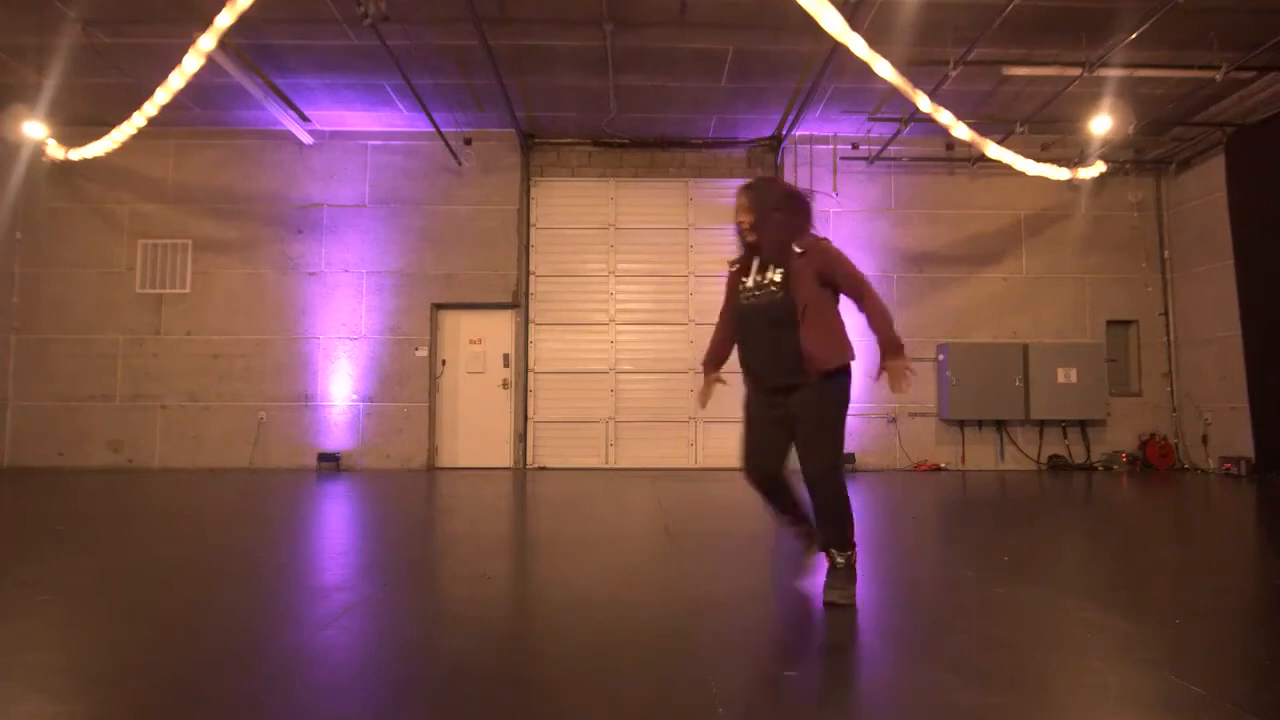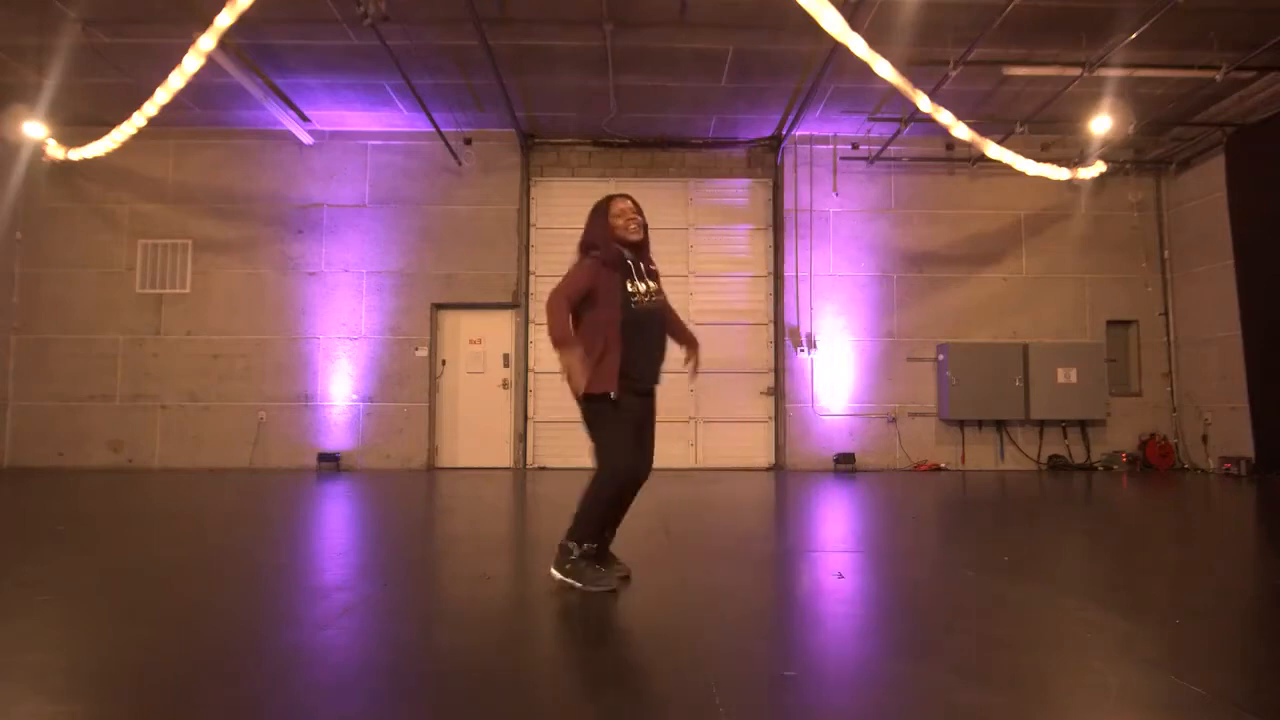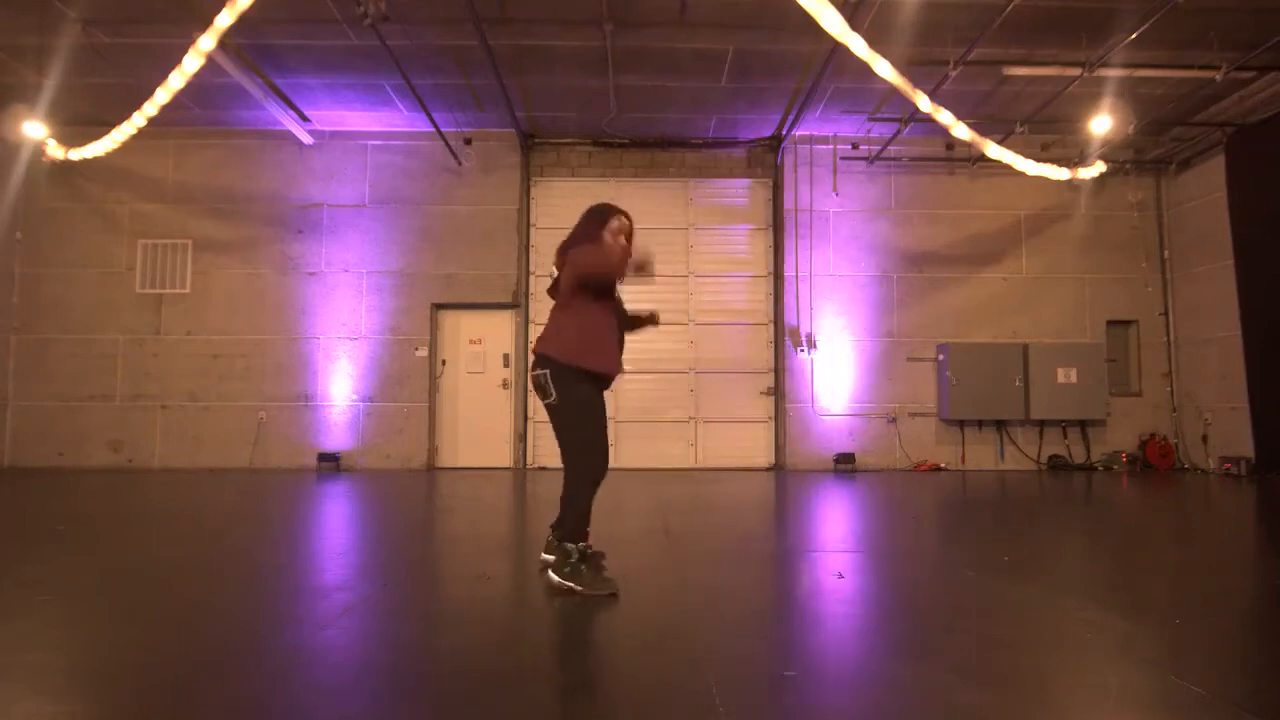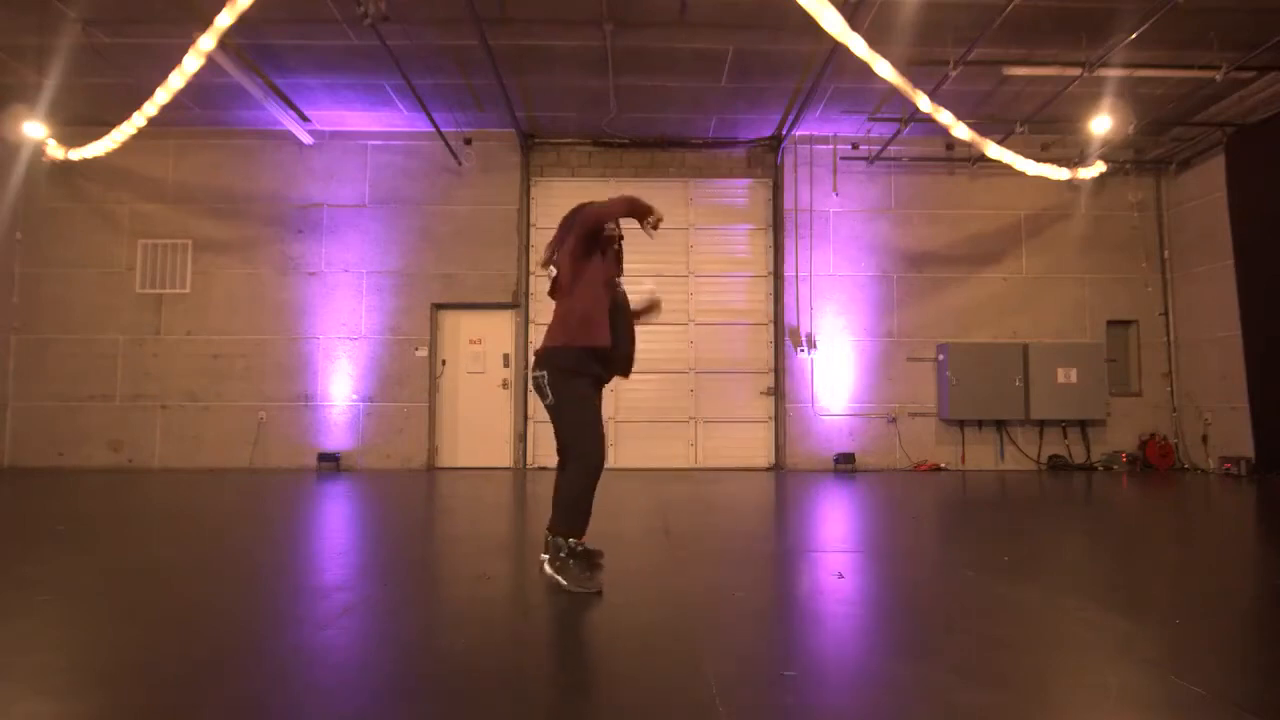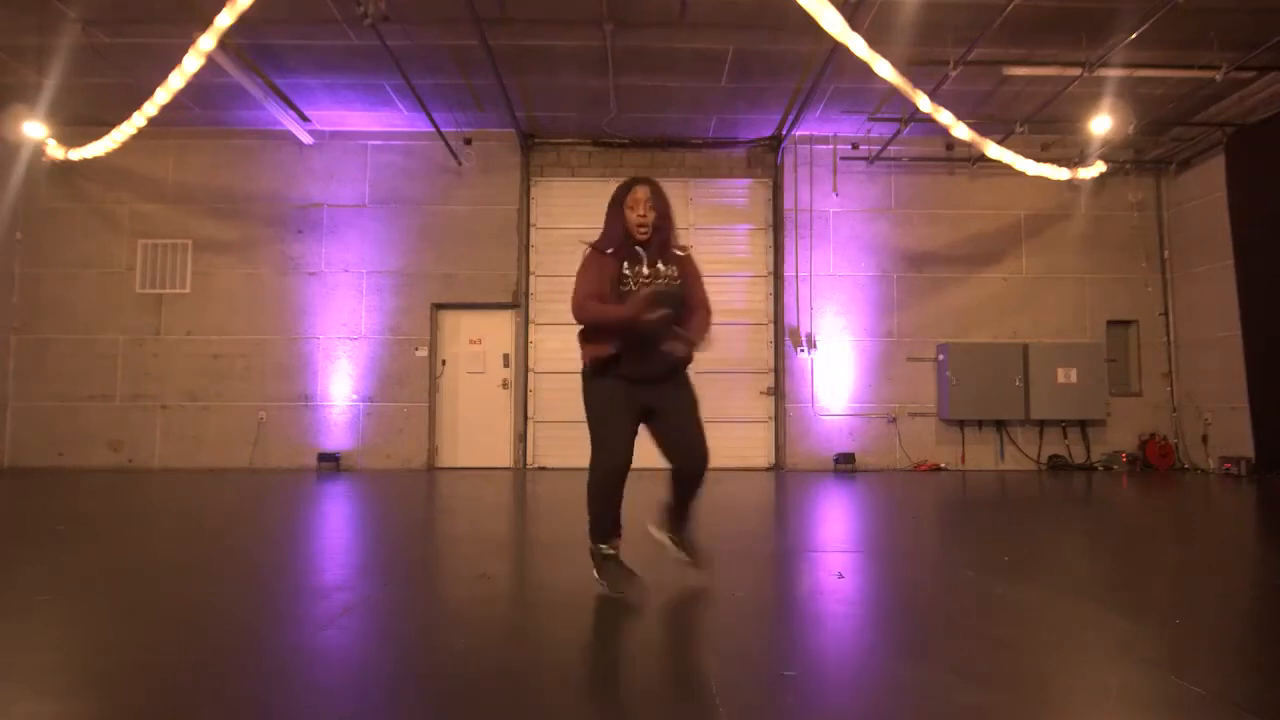
dt=1s
person 1, frame 1
left shoulder: (812, 253)
right shoulder: (742, 266)
left elbow: (864, 297)
right elbow: (728, 322)
left wrist: (890, 349)
right wrist: (711, 366)
left hip: (814, 384)
right hip: (763, 389)
left knee: (822, 474)
right knee: (759, 469)
left ankle: (842, 563)
right ankle: (807, 529)
person 1, frame 2
left shoulder: (644, 268)
right shoulder: (596, 266)
left elbow: (661, 311)
right elbow: (557, 302)
left wrist: (688, 340)
right wrist: (570, 350)
left hip: (638, 386)
right hip: (606, 384)
left knee: (637, 468)
right knee: (619, 468)
left ankle: (596, 549)
right ankle: (572, 557)
person 1, frame 3
left shoulder: (596, 274)
right shoulder: (583, 259)
left elbow: (613, 321)
right elbow: (609, 264)
left wrist: (642, 318)
right wrist: (638, 263)
left hip: (580, 376)
right hip: (561, 373)
left knee: (591, 462)
right knee: (586, 462)
left ankle: (561, 542)
right ankle: (569, 560)
person 1, frame 4
left shoulder: (600, 270)
right shoulder: (580, 253)
right elbow: (593, 214)
left wrist: (641, 312)
right wrist: (642, 209)
left hip: (584, 372)
right hip: (563, 371)
left knee: (579, 459)
right knee: (587, 457)
left ankle: (562, 542)
right ankle: (561, 554)
person 1, frame 5
left shoulder: (679, 259)
right shoulder: (602, 258)
left elbow: (700, 309)
right elbow: (583, 307)
left wrist: (689, 339)
right wrist: (628, 312)
left hip: (667, 379)
right hip: (611, 378)
left knee: (692, 459)
right knee: (610, 464)
left ankle: (673, 523)
right ankle: (605, 555)
